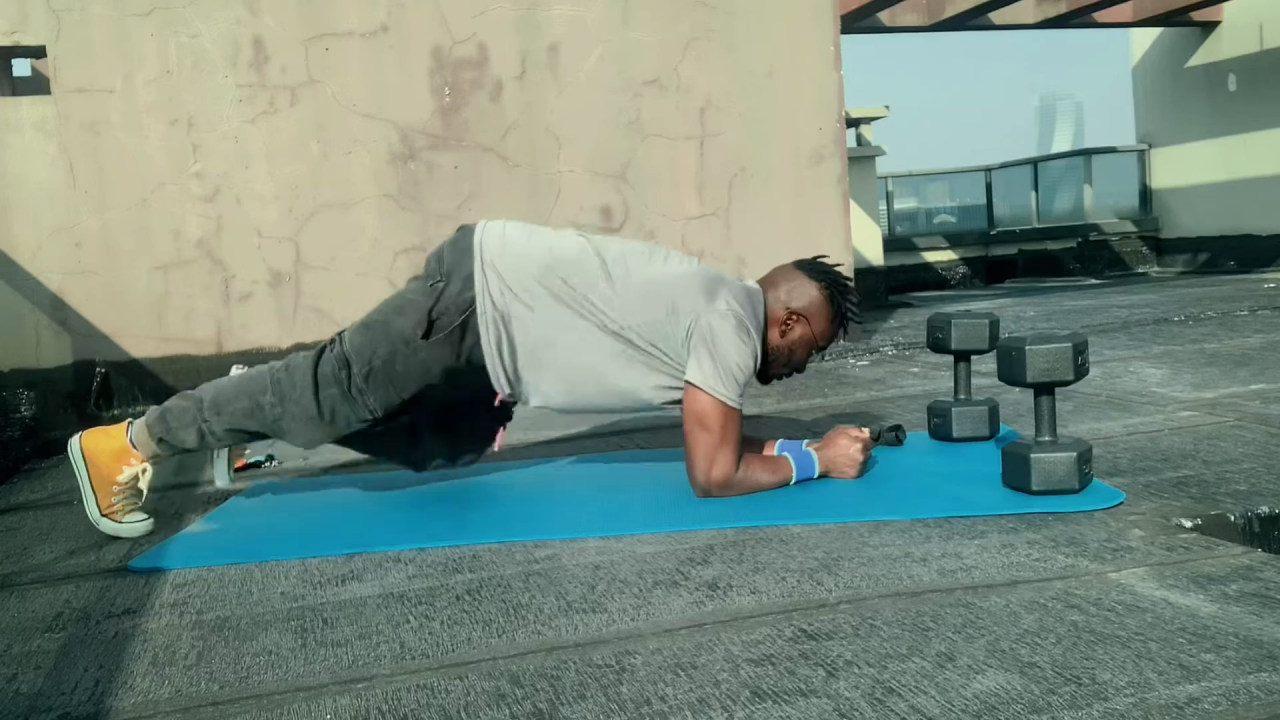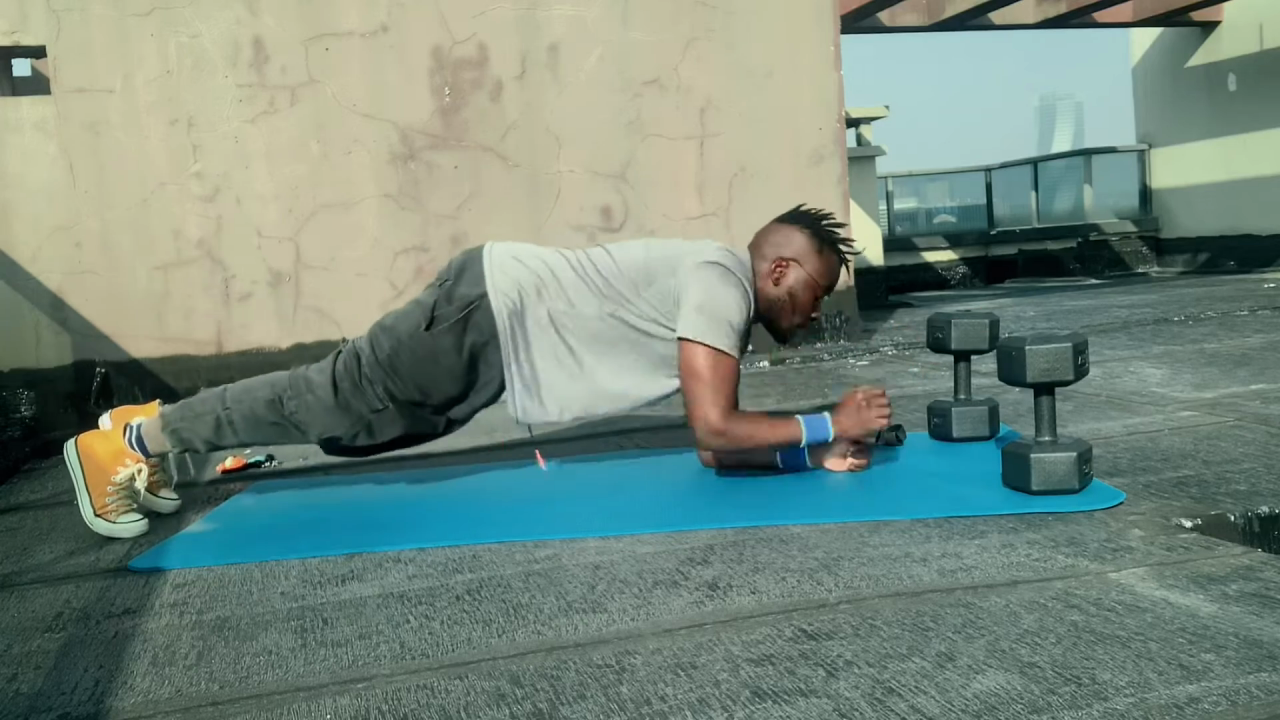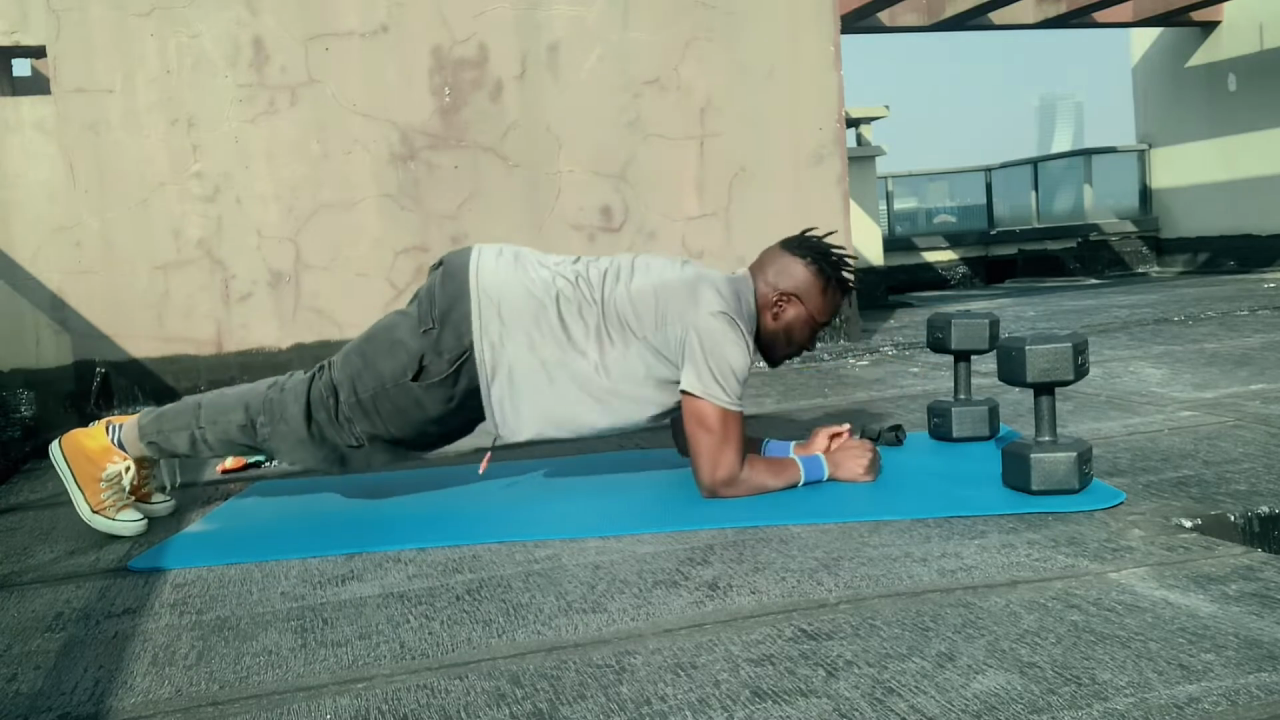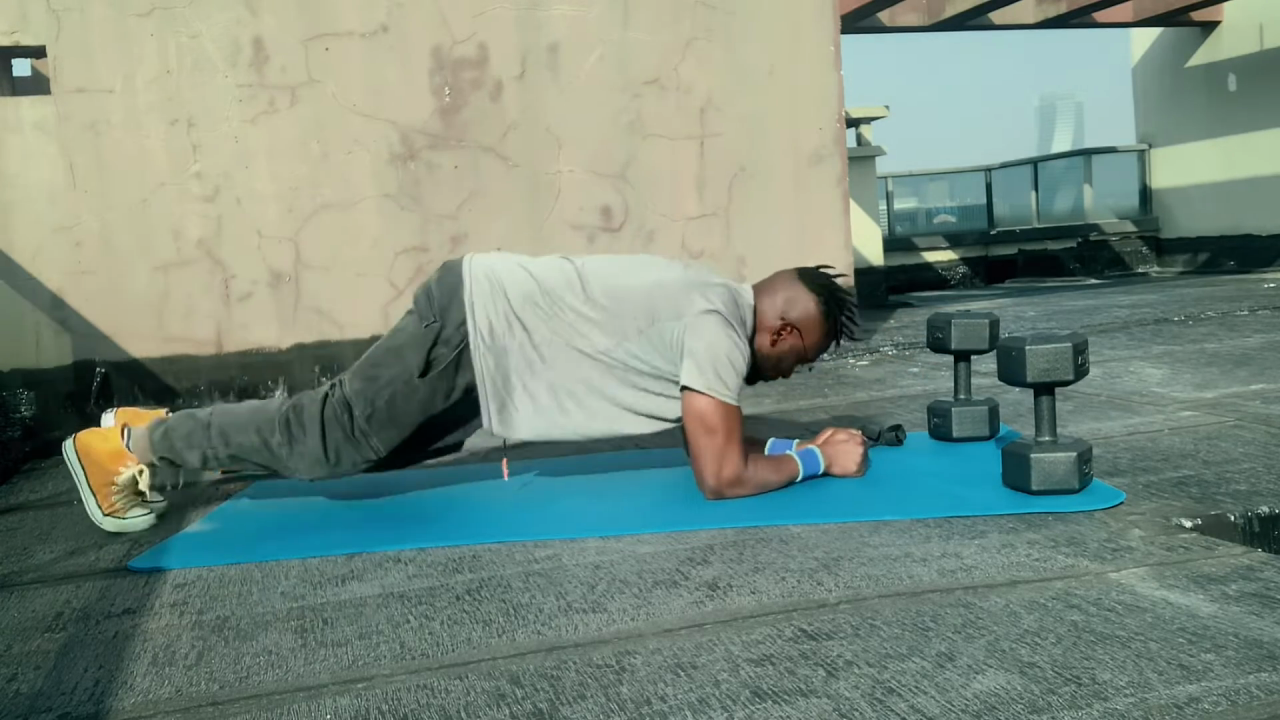
dt=1s
person 1, frame 1
left shoulder: (721, 306)
right shoulder: (733, 326)
left elbow: (713, 436)
right elbow: (714, 475)
left wrist: (798, 446)
right wrist: (814, 462)
left hip: (502, 277)
right hip: (476, 293)
left knee: (447, 444)
right knee: (324, 396)
left ankle: (271, 399)
right ankle: (125, 443)
person 1, frame 2
left shoulder: (720, 304)
right shoulder: (717, 282)
left elbow: (714, 429)
right elbow: (715, 431)
left wrist: (811, 444)
right wrist: (827, 428)
left hip: (499, 328)
right hip: (487, 311)
left knee: (349, 417)
right knee: (334, 402)
left ankle: (156, 425)
right ankle: (131, 438)
person 1, frame 3
left shoulder: (714, 296)
right shoulder: (723, 324)
left elbow: (702, 431)
right elbow: (720, 475)
left wrist: (796, 442)
right wrist: (818, 467)
left hip: (486, 303)
right hip: (468, 329)
left knee: (331, 411)
right knee: (318, 418)
left ankle: (148, 438)
right ankle: (113, 439)
person 1, frame 4
left shoulder: (713, 306)
right shoulder: (720, 329)
left elbow: (713, 442)
right elbow: (720, 477)
left wrist: (781, 446)
right wrist: (813, 460)
left hip: (487, 312)
right hip: (471, 325)
left knee: (351, 430)
right knee: (328, 437)
left ankle: (161, 429)
right ankle: (121, 445)
